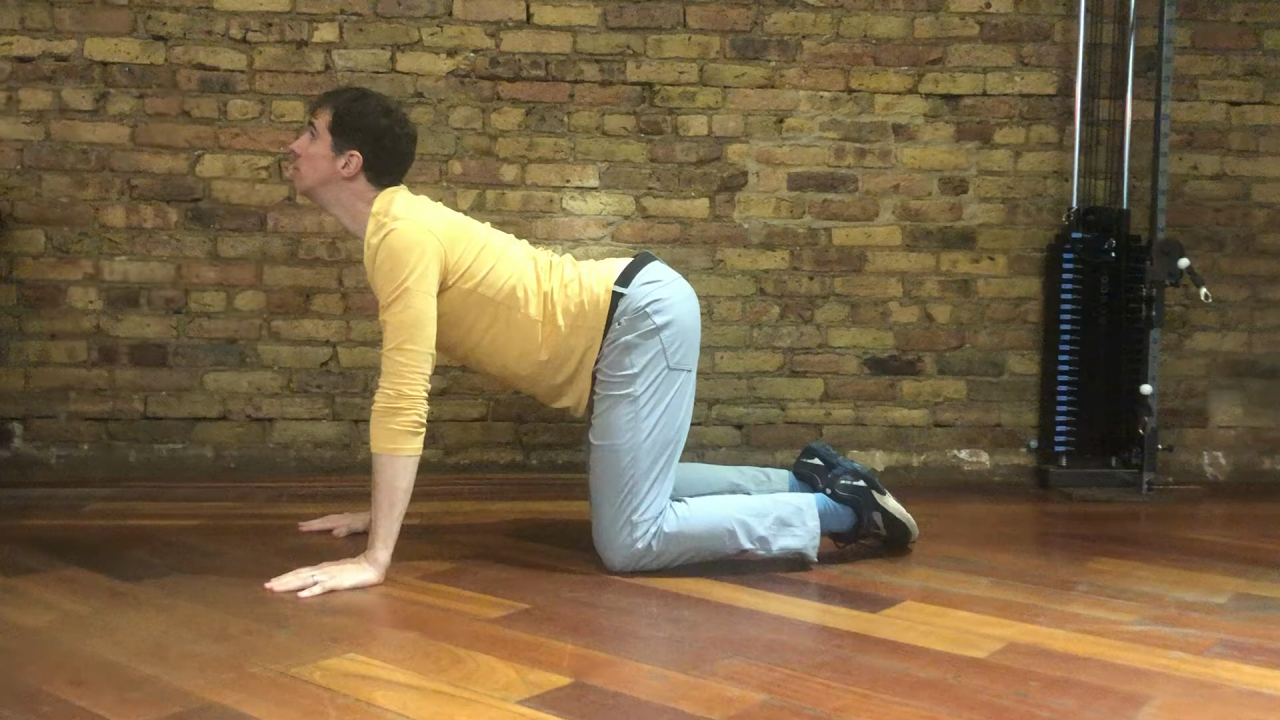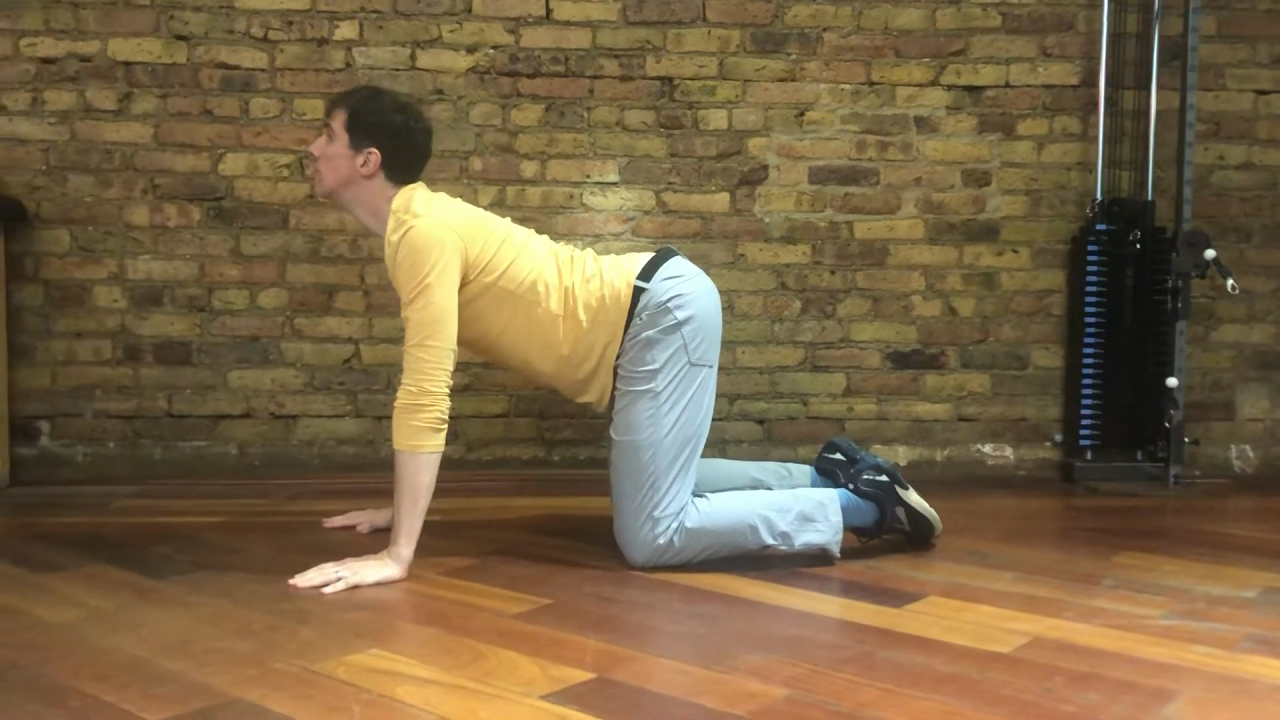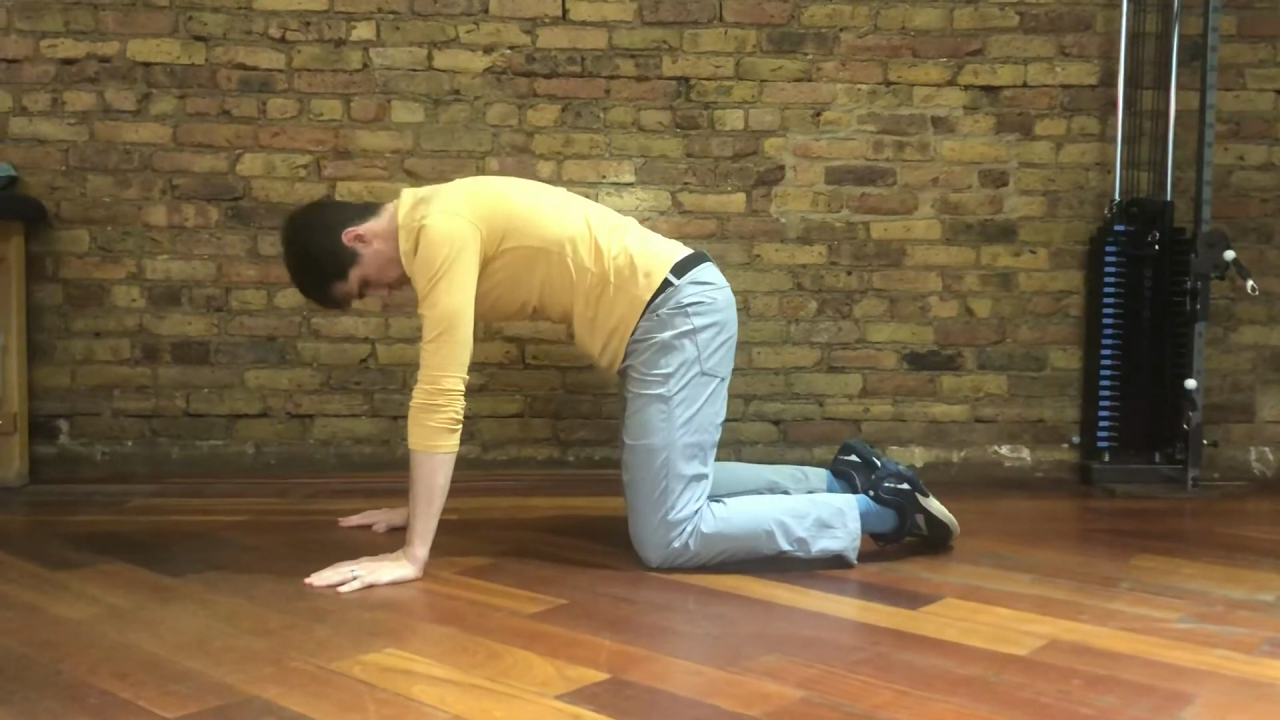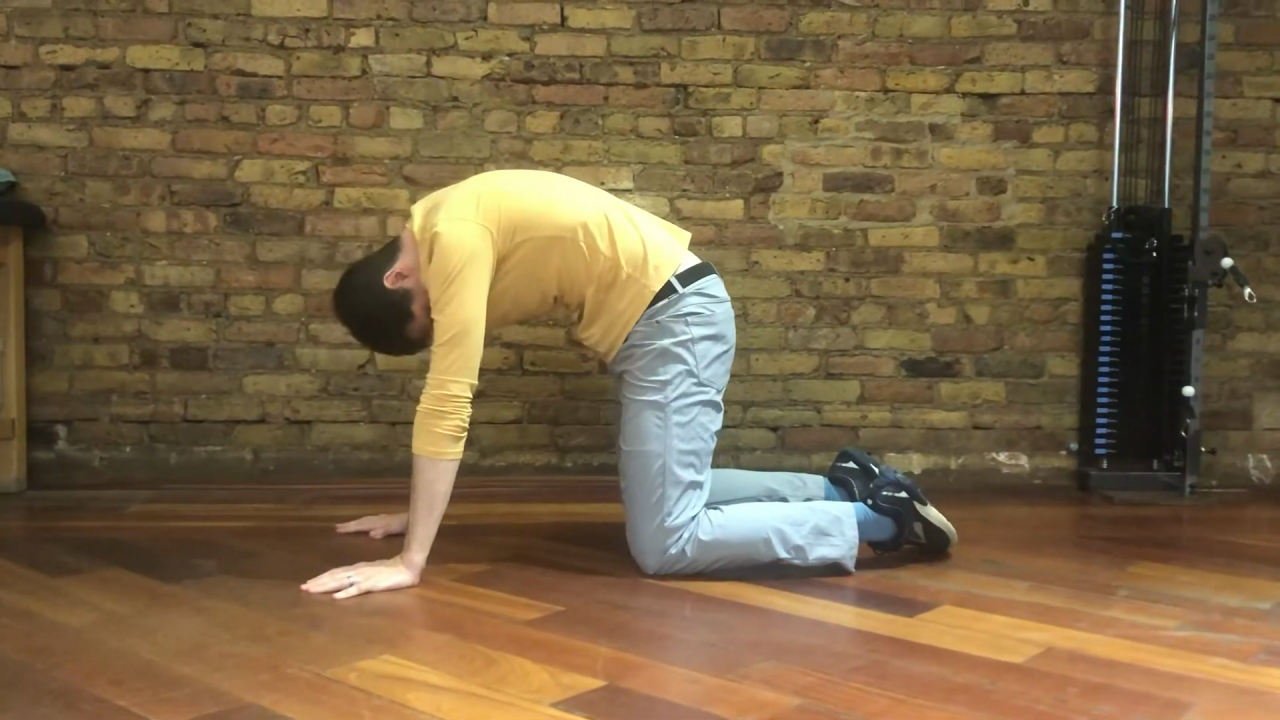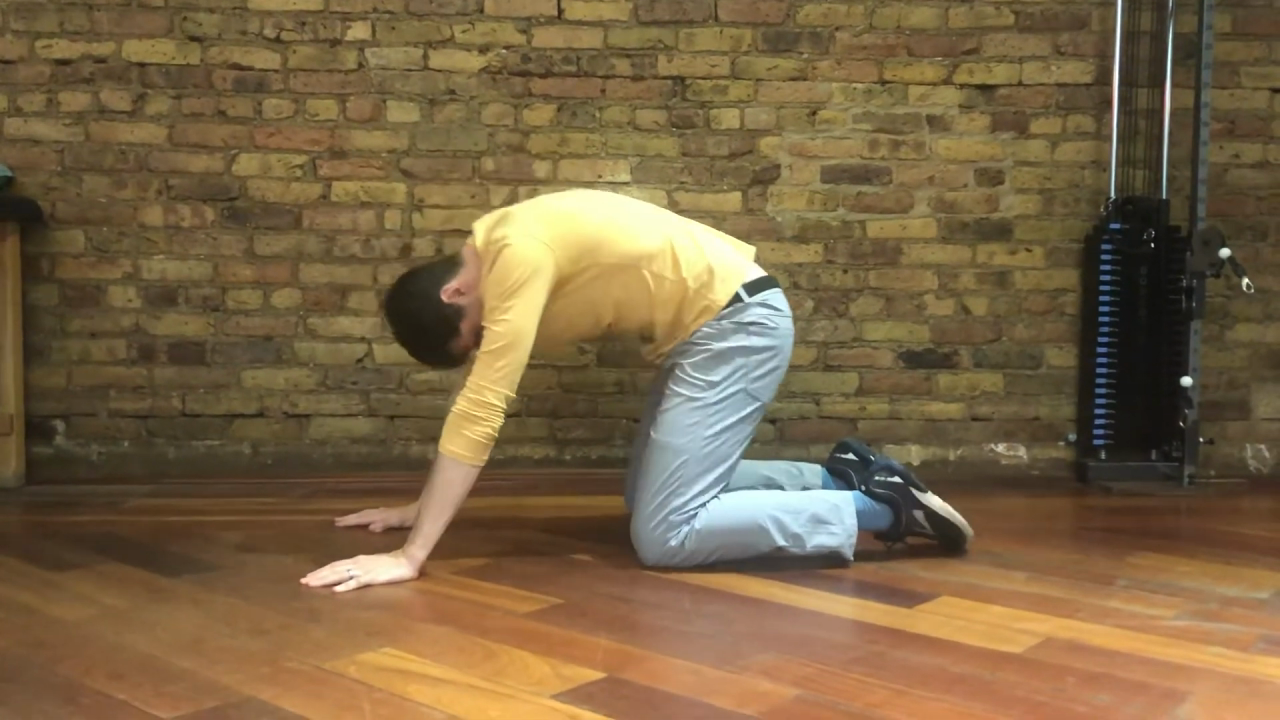
dt=1s
person 1, frame 1
left shoulder: (399, 234)
right shoulder: (396, 226)
left elbow: (402, 397)
right elbow: (400, 384)
left wrist: (373, 557)
right wrist: (377, 511)
left hip: (642, 313)
right hip: (631, 314)
left knee: (629, 542)
right knee: (633, 487)
left ankle: (836, 510)
right ankle: (804, 479)
person 1, frame 2
left shoulder: (420, 232)
right shoulder: (416, 225)
left elbow: (424, 394)
right elbow: (423, 383)
left wrist: (396, 554)
right wrist: (399, 505)
left hip: (662, 309)
right hip: (654, 309)
left knee: (649, 537)
right knee: (655, 483)
left ankle: (858, 505)
right ankle: (825, 475)
person 1, frame 3
left shoulder: (437, 229)
right shoulder: (436, 221)
left elbow: (440, 390)
right elbow: (441, 383)
left wrist: (413, 554)
right wrist: (415, 507)
left hip: (680, 309)
right hip: (667, 309)
left knee: (666, 539)
right knee: (668, 487)
left ankle: (875, 512)
right ankle: (841, 480)
person 1, frame 4
left shoulder: (452, 238)
right shoulder: (447, 230)
left elbow: (447, 398)
right elbow: (447, 393)
left wrist: (409, 560)
right wrist: (415, 512)
left hip: (674, 314)
right hip: (659, 316)
left knee: (664, 546)
right knee: (666, 489)
left ankle: (873, 518)
right ankle: (841, 488)
person 1, frame 5
left shoulder: (516, 254)
right shoulder: (500, 253)
left elbow: (481, 406)
right elbow: (479, 398)
left wrist: (410, 556)
right wrist: (419, 507)
left hip: (739, 320)
right hip: (711, 323)
left knee: (664, 535)
right knee: (652, 494)
left ankle: (876, 508)
right ankle: (838, 477)
